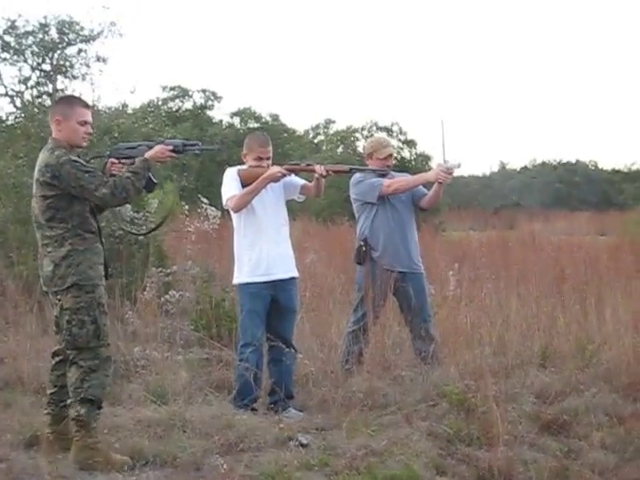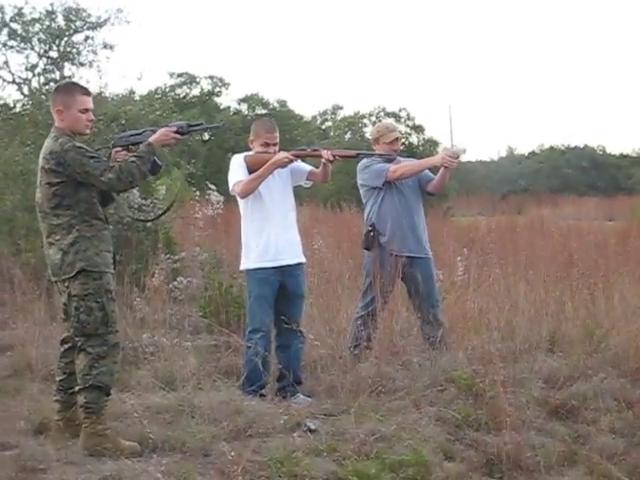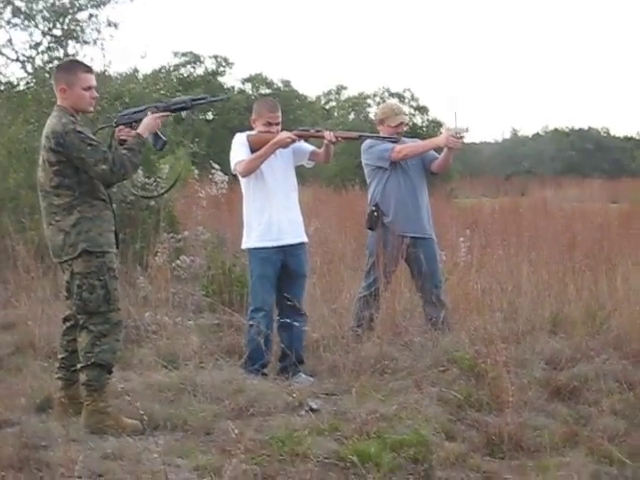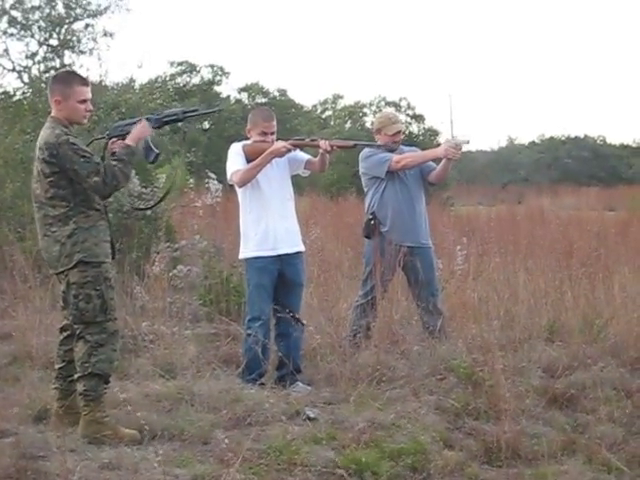
dt=0.4s
person 1, frame 1
left shoulder: (54, 160)
right shoulder: (61, 161)
left elbow: (91, 204)
right elbow: (113, 195)
left wrist: (108, 175)
right wrist: (146, 161)
left hip: (65, 271)
right hip: (77, 271)
left knee: (68, 351)
right knee: (92, 354)
left ankle: (57, 431)
right ankle: (85, 443)
person 1, frame 2
left shoulder: (59, 148)
right shoulder: (65, 149)
left elbow: (97, 196)
right elbow: (119, 179)
left wrist: (113, 165)
right wrist: (151, 145)
left hip: (71, 260)
right hip: (84, 259)
left knee: (77, 338)
right knee: (101, 341)
left ankle: (66, 418)
right ankle: (94, 430)
person 1, frame 3
left shoulder: (61, 127)
right shoulder: (66, 129)
left elbow: (98, 173)
right elbow: (112, 170)
left wrist: (120, 145)
right wrist: (141, 135)
left hip: (75, 238)
right hip: (87, 239)
left knee: (80, 317)
right knee: (103, 320)
left ankle: (68, 397)
right ankle: (95, 408)
person 1, frame 4
left shoulder: (55, 138)
right shoulder: (60, 140)
left elbow: (90, 183)
right elbow: (104, 182)
left wrist: (111, 156)
right wrist: (130, 145)
left hip: (71, 249)
right hip: (83, 249)
left knee: (76, 327)
right knee: (99, 329)
left ankle: (65, 407)
right ankle: (93, 418)
person 2, frame 1
left shoulder: (280, 176)
right shoulder: (234, 175)
left elbow: (313, 192)
right elbow: (235, 204)
left wrist: (319, 178)
right wrist: (265, 178)
left hip: (285, 273)
right hip: (252, 275)
left knee: (283, 342)
right knee: (251, 343)
left ankle: (280, 401)
right ankle: (244, 405)
person 2, frame 2
left shoulder: (287, 162)
right shoulder: (240, 161)
left elbow: (320, 178)
right elbow: (241, 191)
left wrist: (326, 164)
right wrist: (271, 165)
left hip: (292, 258)
right hip: (260, 261)
left knee: (291, 328)
right knee: (259, 329)
left ankle: (289, 387)
right ankle: (252, 391)
person 2, frame 3
left shoulder: (289, 142)
right shoulder: (242, 140)
left elbow: (322, 158)
right elbow: (243, 169)
left wrist: (328, 144)
right wrist: (274, 143)
left hip: (294, 238)
right hip: (262, 240)
left knee: (293, 308)
right knee: (261, 309)
left ankle: (291, 366)
right ankle: (254, 370)
person 2, frame 4
left shoulder: (285, 152)
right shoulder: (238, 150)
left elbow: (318, 168)
right elbow: (239, 180)
left wrist: (324, 153)
right wrist: (269, 154)
left hip: (291, 247)
right hip: (259, 250)
left knee: (291, 317)
right knee: (259, 318)
left ankle: (288, 376)
right ankle: (252, 380)
person 3, frame 1
left shoulder: (405, 179)
right shoulder: (360, 181)
left elbow: (427, 202)
right elbow: (390, 188)
left wrist: (439, 183)
right wrist: (428, 176)
left hip: (409, 263)
right hip: (375, 262)
left knee: (421, 318)
right knee: (362, 319)
left ankle: (431, 367)
right ankle: (348, 368)
person 3, frame 2
left shoulder: (412, 164)
right shoulder: (367, 167)
left elbow: (434, 187)
right elbow: (395, 173)
left wrist: (445, 168)
right wrist: (434, 160)
left hip: (417, 248)
right hip: (383, 247)
left knee: (429, 303)
right knee: (371, 304)
left ankle: (440, 352)
right ankle: (356, 353)
person 3, frame 3
left shoulder: (416, 144)
right shoulder: (371, 147)
left elbow: (437, 167)
right elbow: (400, 153)
left wrist: (449, 149)
right wrist: (438, 141)
left hip: (421, 228)
right hip: (387, 228)
left knee: (432, 284)
right knee: (374, 284)
left ankle: (442, 333)
right ankle: (359, 334)
person 3, frame 4
left shoulder: (414, 152)
right shoulder: (369, 156)
left elbow: (435, 177)
right elbow: (399, 163)
left wrist: (448, 159)
right wrist: (437, 152)
left hip: (418, 237)
right hip: (384, 237)
left knee: (429, 293)
right knee: (370, 293)
right ankle: (356, 342)
